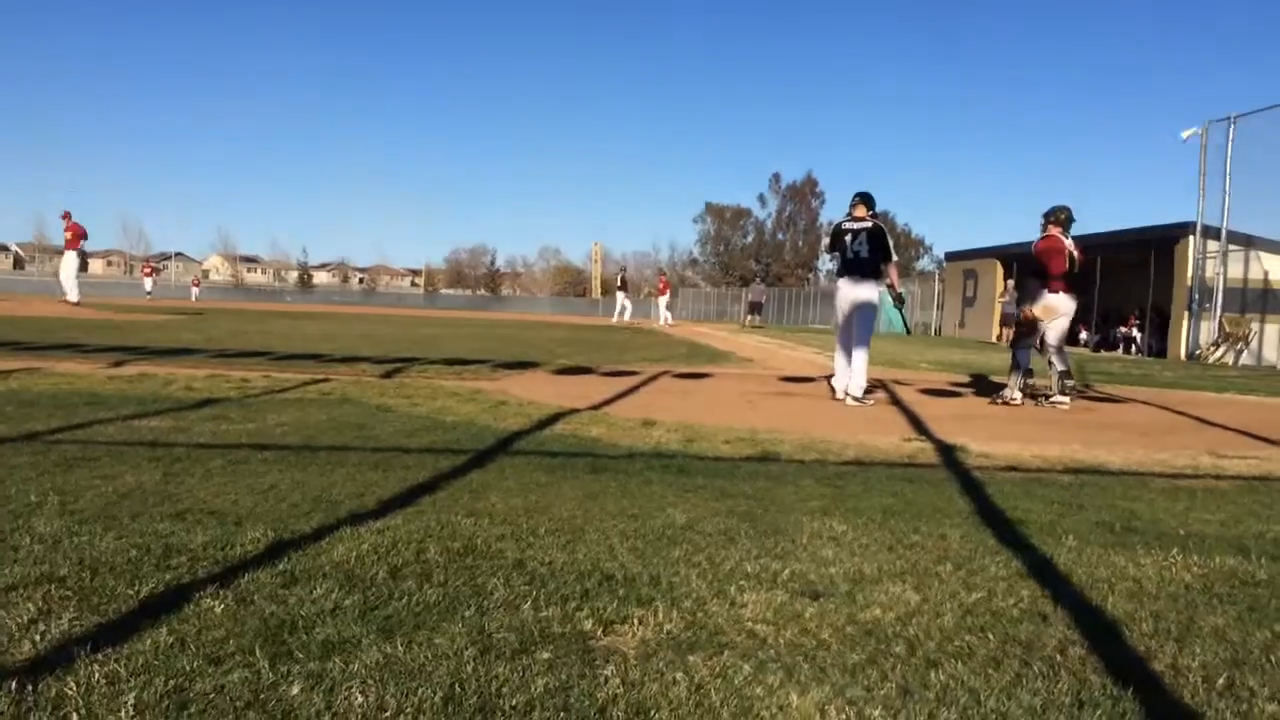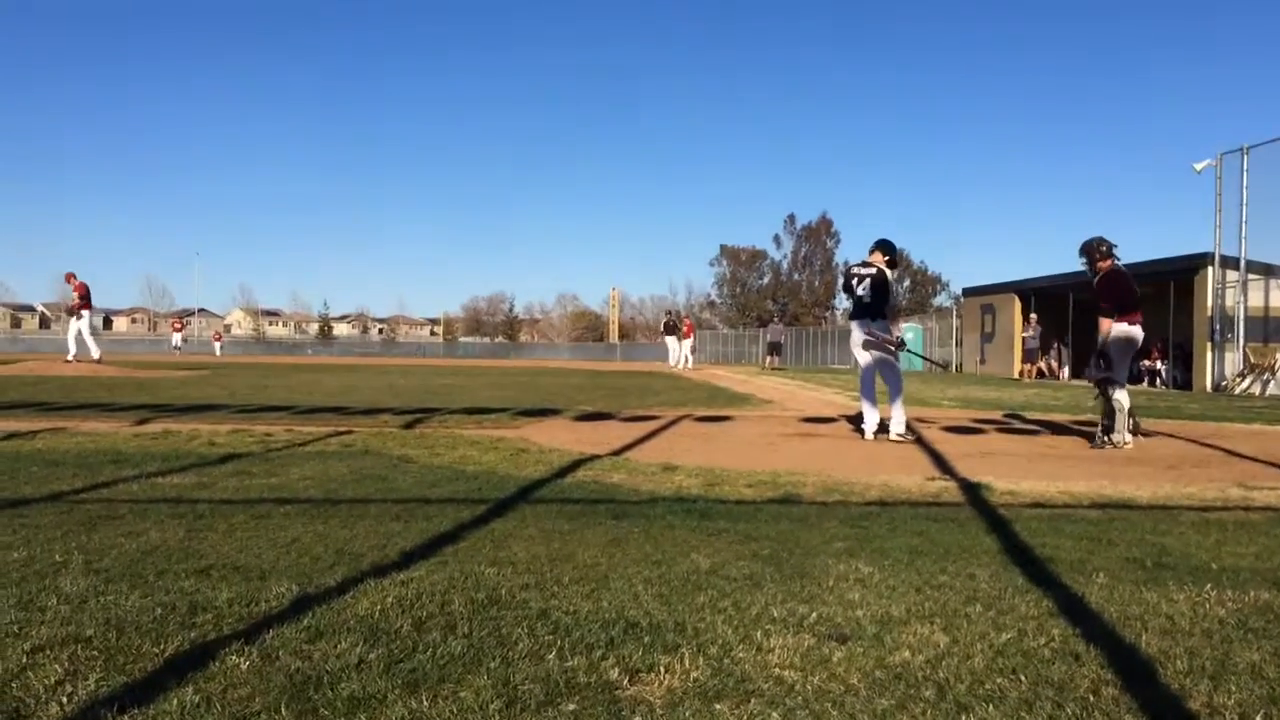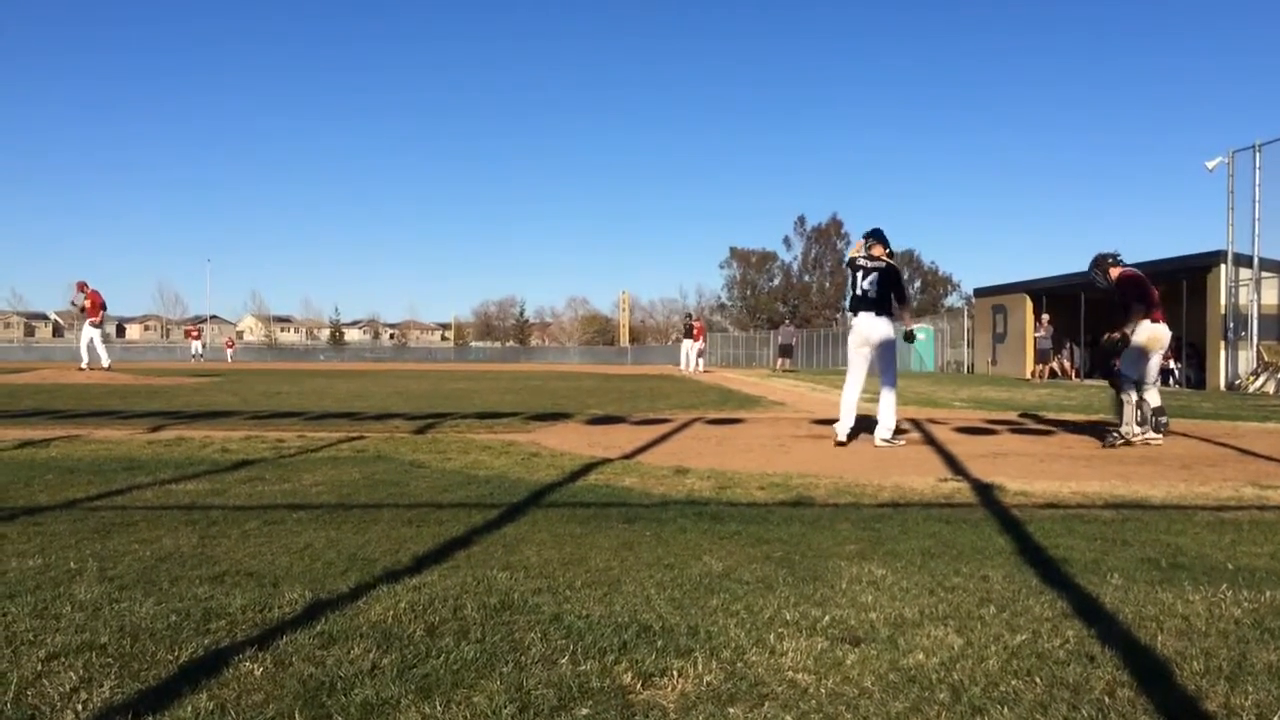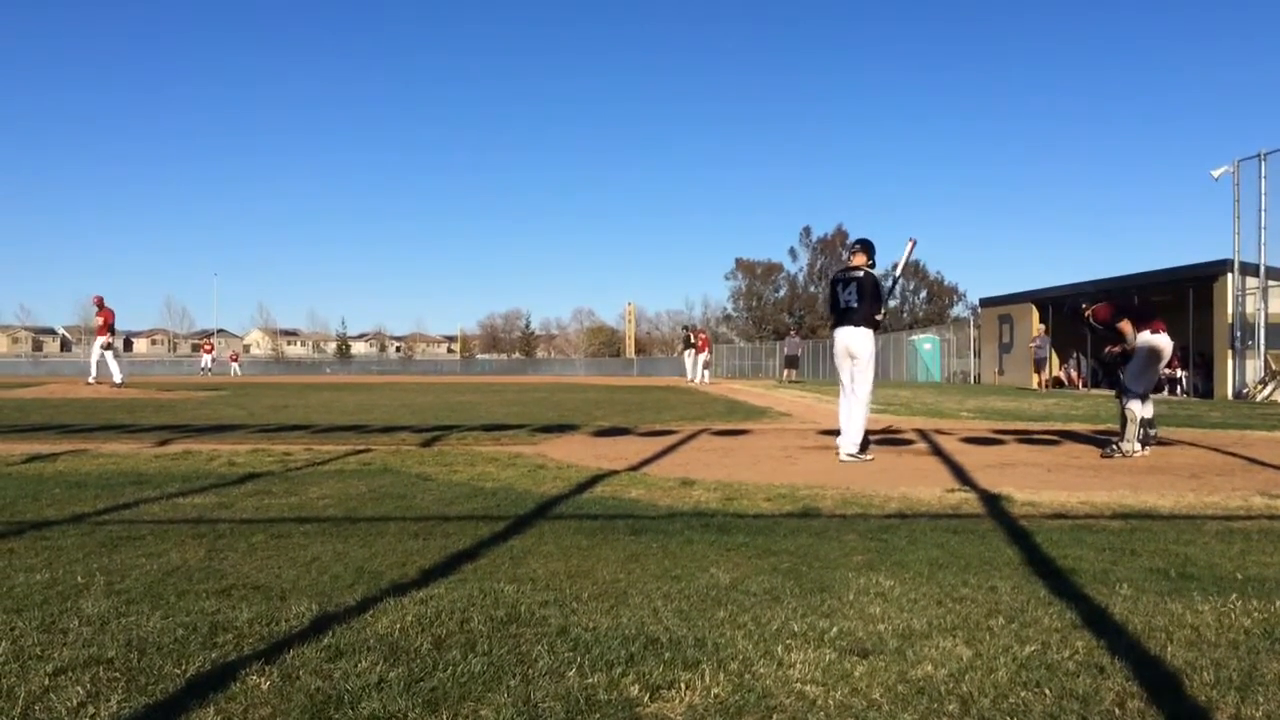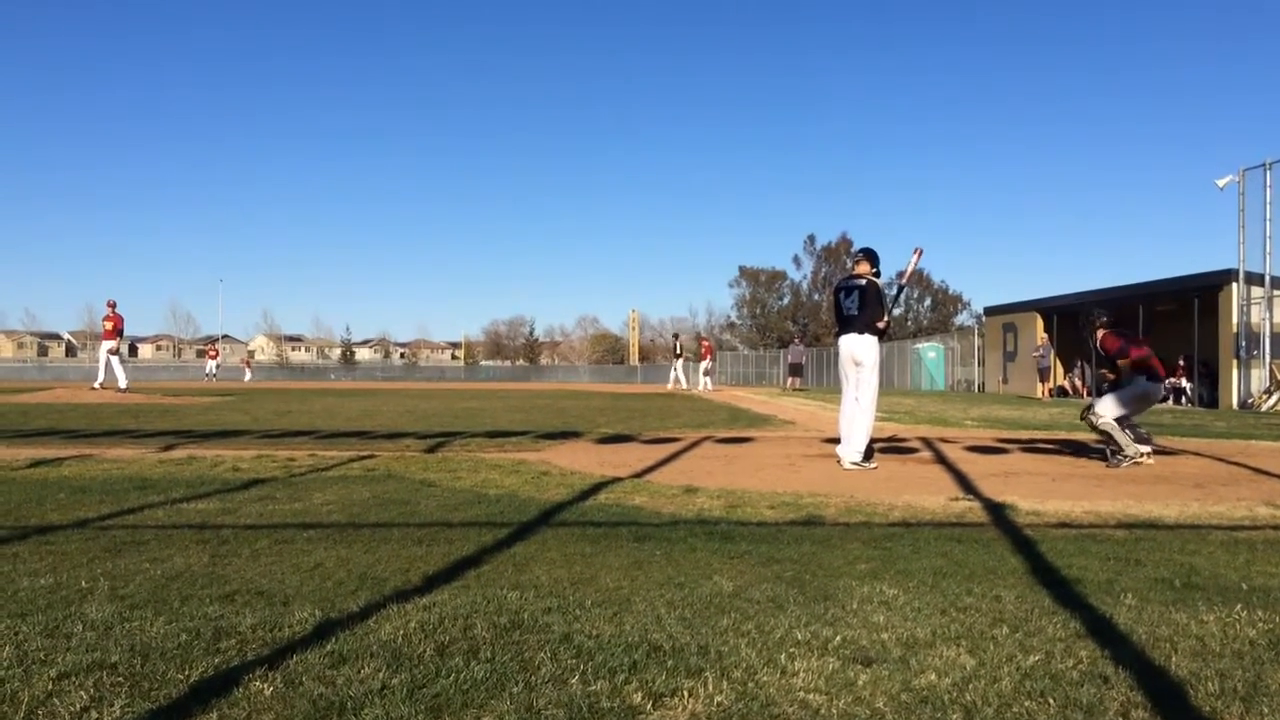
dt=1s
person 1, frame 1
left shoulder: (839, 227)
right shoulder: (877, 228)
left elbow: (829, 249)
right elbow: (889, 262)
right wrist: (896, 290)
left hip: (844, 286)
right hip: (867, 288)
left knee: (843, 338)
right knee: (861, 341)
left ankle: (840, 386)
right ankle: (855, 392)
person 1, frame 2
left shoulder: (851, 270)
right shoulder: (883, 273)
right elbow: (888, 307)
right wrist: (897, 333)
left hip: (857, 329)
right hip: (878, 329)
left knee: (867, 378)
right knee: (894, 379)
left ankle: (869, 427)
right ankle: (898, 428)
person 1, frame 3
left shoulder: (856, 261)
right shoulder: (890, 269)
right elbow: (902, 303)
left wrist: (864, 241)
right wrist: (909, 328)
left hip: (858, 324)
right hip: (881, 324)
left knee: (853, 379)
right knee: (888, 381)
left ankle: (843, 430)
right ankle: (884, 434)
person 1, frame 4
left shoulder: (836, 278)
right shoulder: (869, 278)
left elbow: (832, 311)
right elbow: (878, 315)
right wrist: (874, 321)
left hip: (840, 334)
right hip: (861, 334)
left knee: (847, 391)
right knee: (860, 392)
left ankle: (846, 442)
right ankle: (851, 447)
person 1, frame 5
left shoulder: (840, 286)
right shoulder: (872, 285)
left elbow: (839, 319)
right elbow: (880, 323)
right wrist: (883, 327)
left hip: (844, 342)
right hip: (865, 341)
left knee: (848, 397)
right knee: (865, 398)
left ankle: (846, 450)
right ankle: (855, 455)
person 2, frame 1
left shoulder: (1045, 243)
right shoulder: (1073, 248)
left elbow: (1038, 275)
right elbow: (1071, 279)
left wrist: (1029, 305)
left hip: (1049, 299)
right hip: (1068, 301)
left knee: (1021, 344)
right knee: (1055, 347)
left ankle: (1013, 392)
right ankle: (1062, 394)
person 2, frame 2
left shoulder: (1107, 277)
right shoulder: (1121, 274)
left elbow: (1107, 314)
left wrist: (1101, 346)
left hip: (1120, 331)
right hip: (1132, 330)
left knee: (1114, 383)
right knee: (1111, 381)
left ankle: (1120, 436)
right ankle: (1110, 428)
person 2, frame 3
left shoulder: (1125, 277)
right shoulder: (1131, 278)
left elbow: (1139, 308)
left wrist: (1125, 332)
right wrist: (1122, 333)
left hip: (1149, 330)
right hip: (1160, 331)
left knee: (1124, 377)
right knee: (1148, 383)
left ankle: (1129, 429)
right ankle: (1153, 431)
person 2, frame 4
left shoulder: (1098, 313)
right shoulder: (1106, 310)
left elbow: (1128, 329)
left wrist: (1125, 348)
right wrist: (1120, 348)
left hip: (1150, 340)
right hip: (1163, 341)
left knee: (1129, 391)
right knee: (1142, 392)
left ankle: (1128, 445)
right ankle: (1143, 442)
person 2, frame 5
left shoulder: (1107, 339)
right shoulder: (1116, 336)
left elbow: (1127, 371)
left wrist: (1115, 381)
right wrist: (1114, 379)
left hip: (1145, 384)
right hip: (1151, 384)
left knee: (1092, 414)
right knee: (1115, 416)
left ankle: (1131, 451)
right ankle: (1143, 448)
